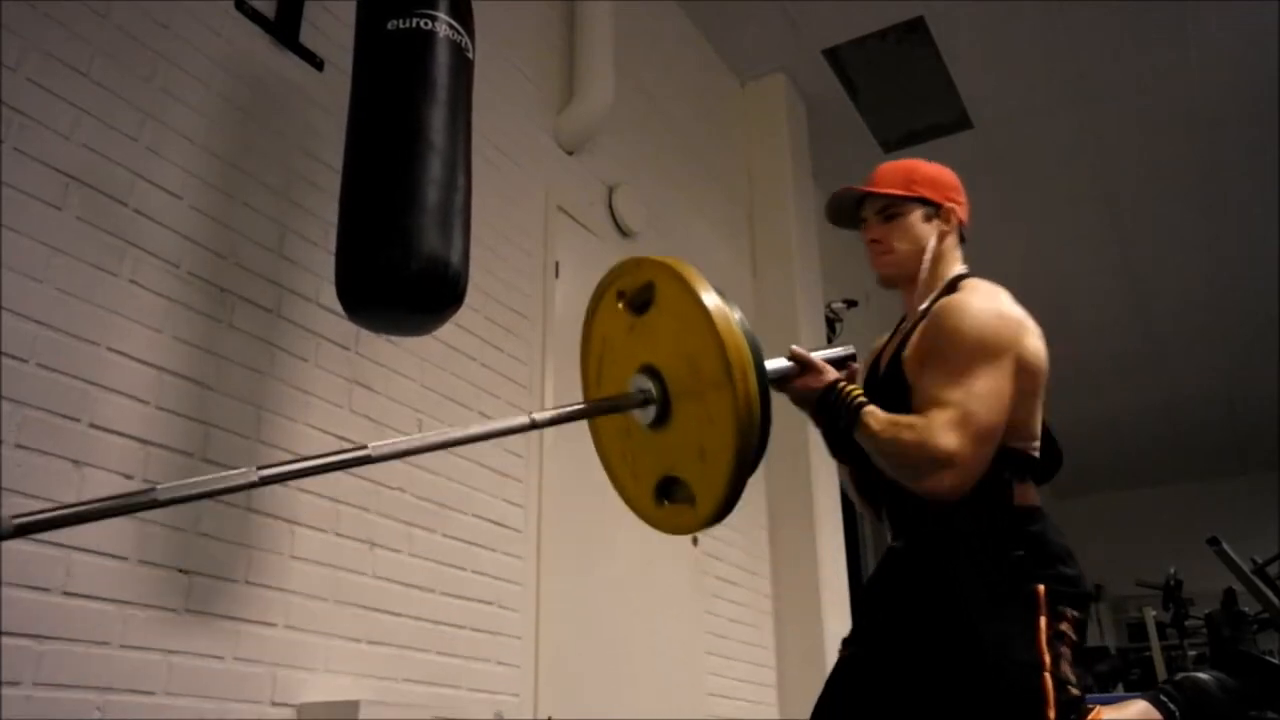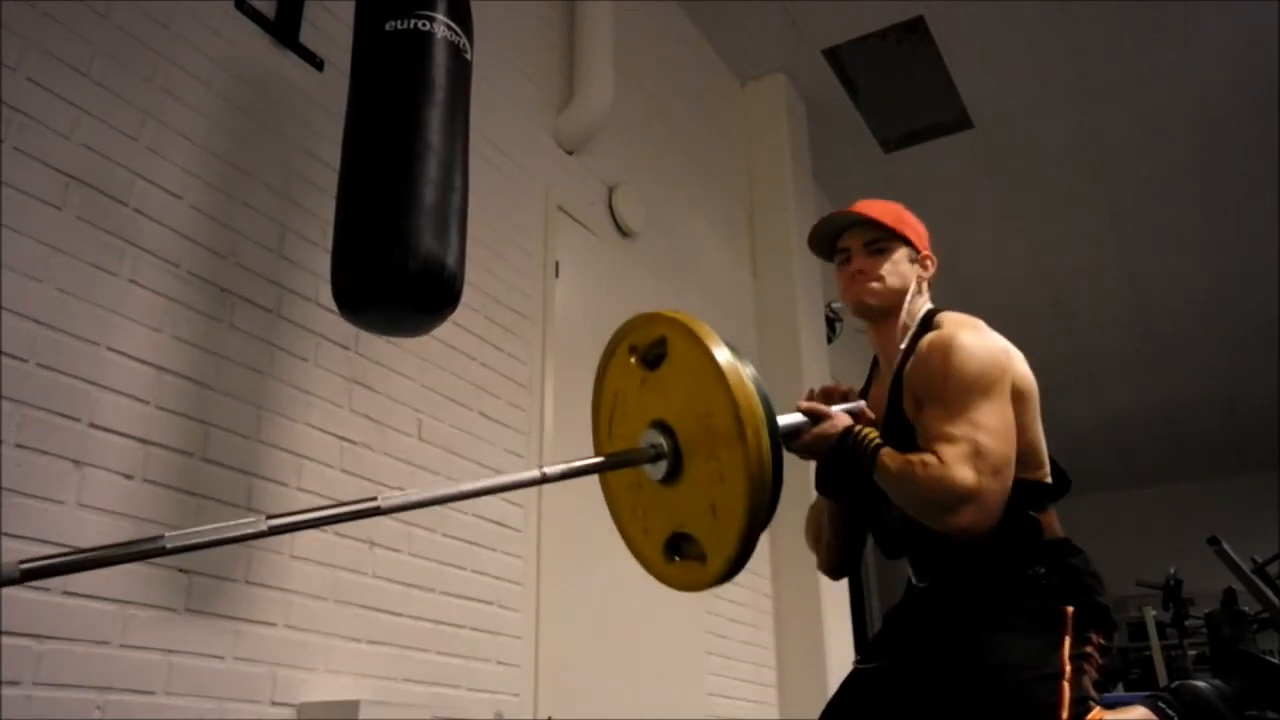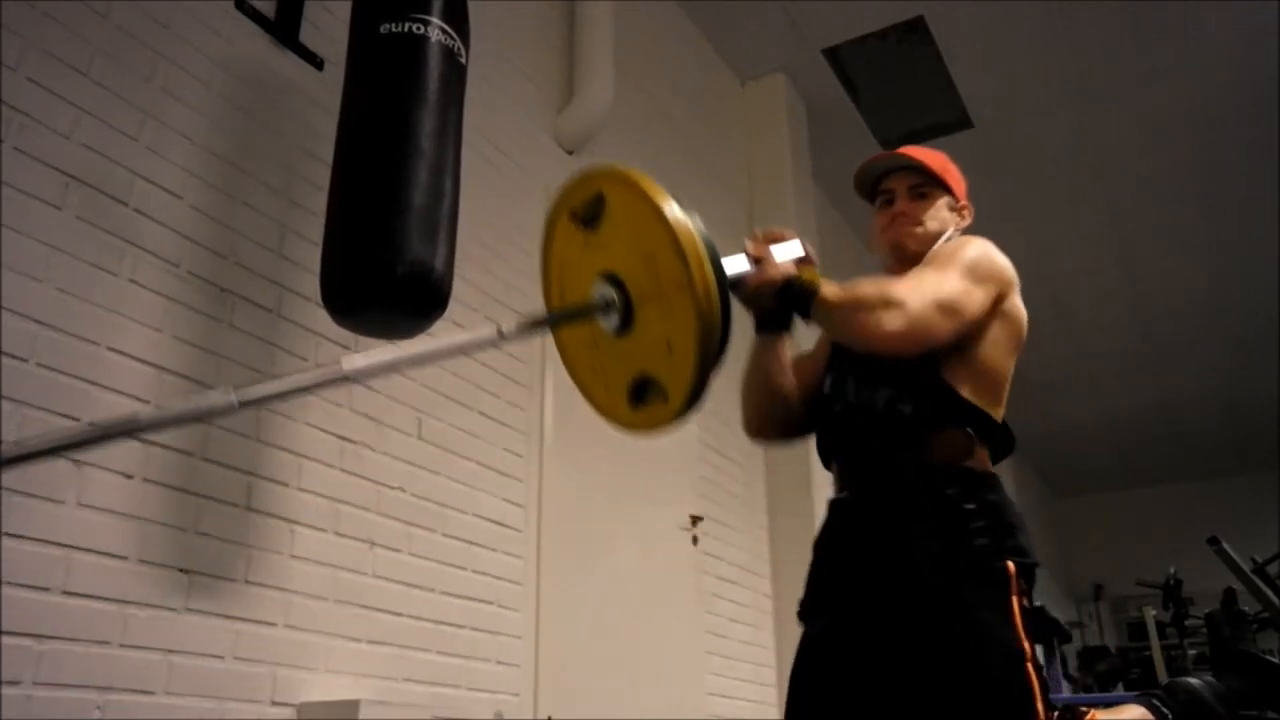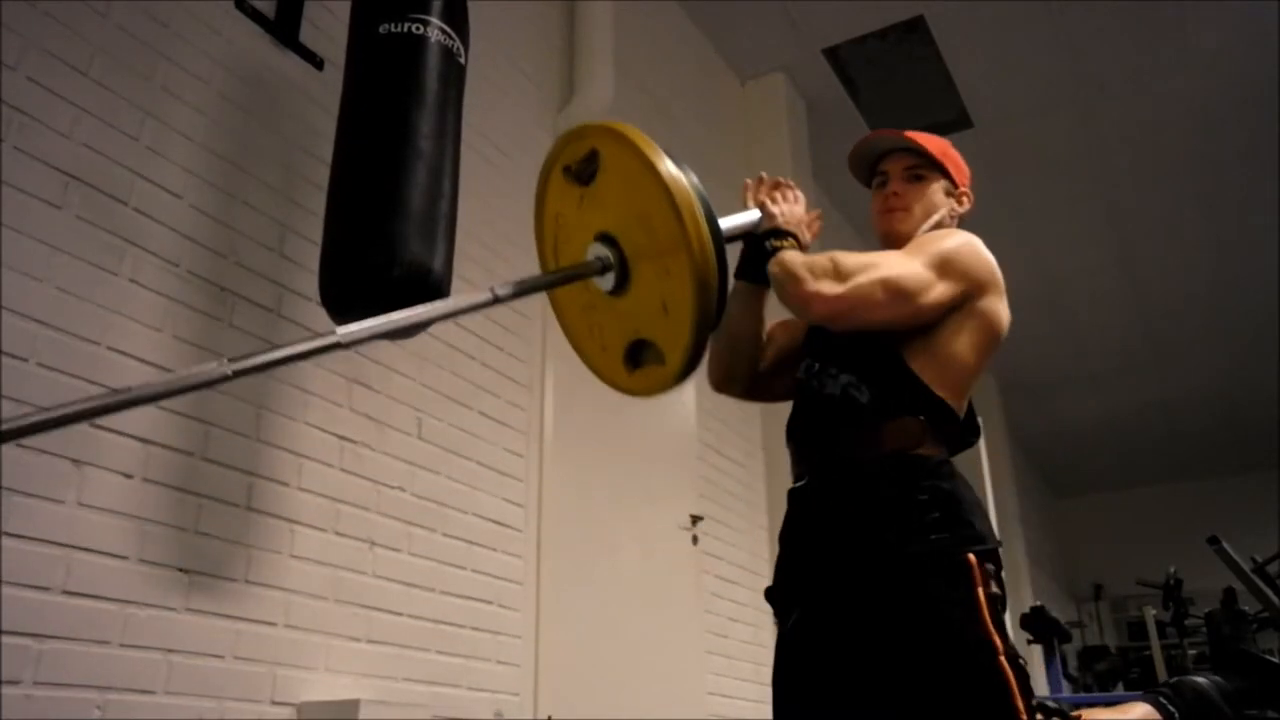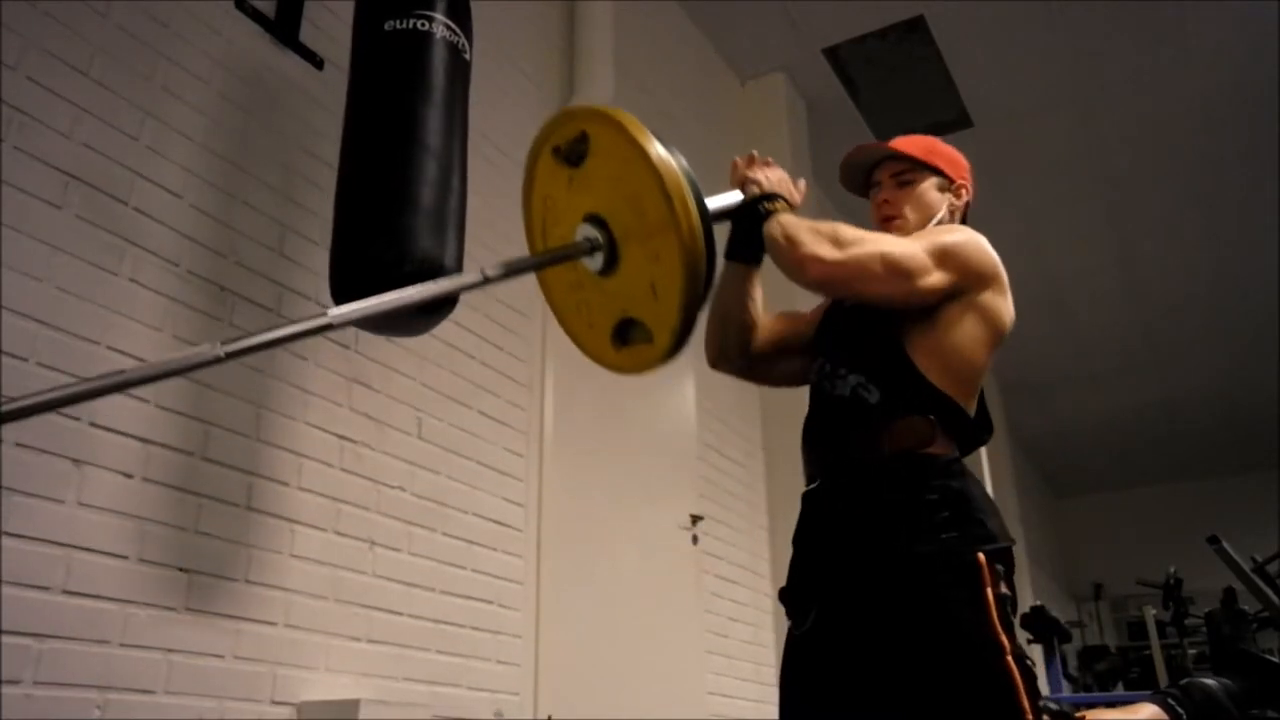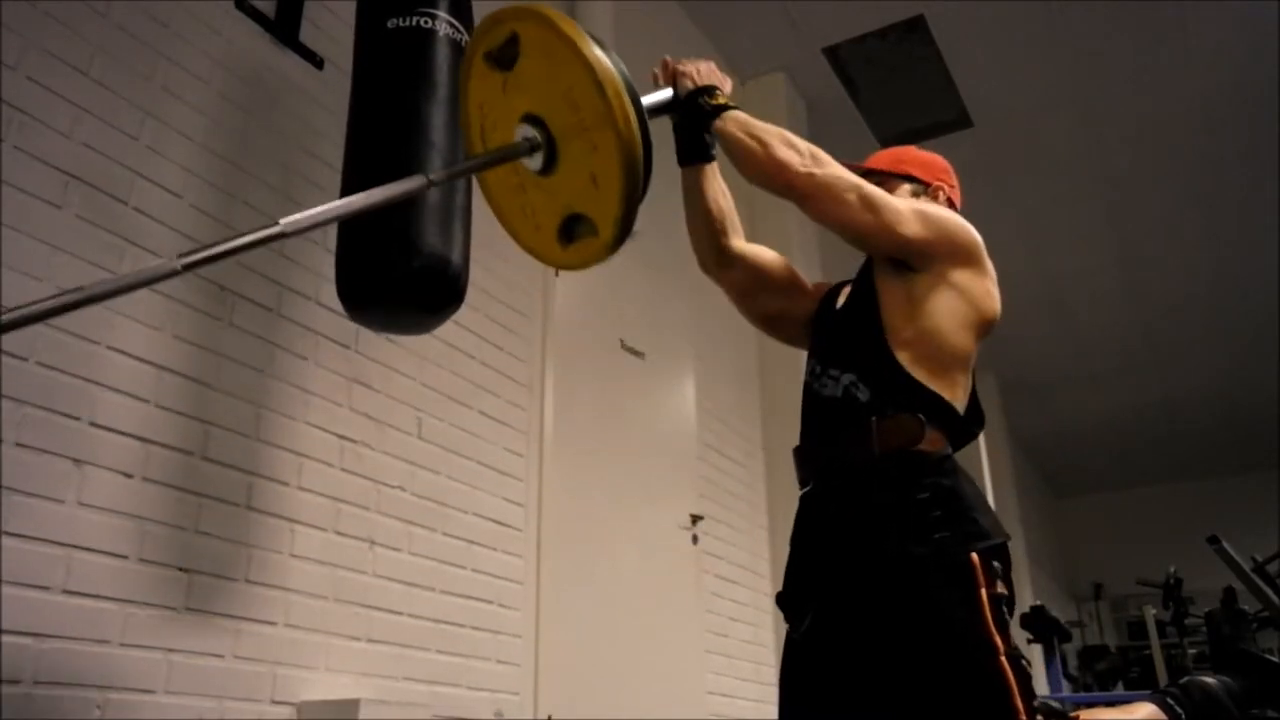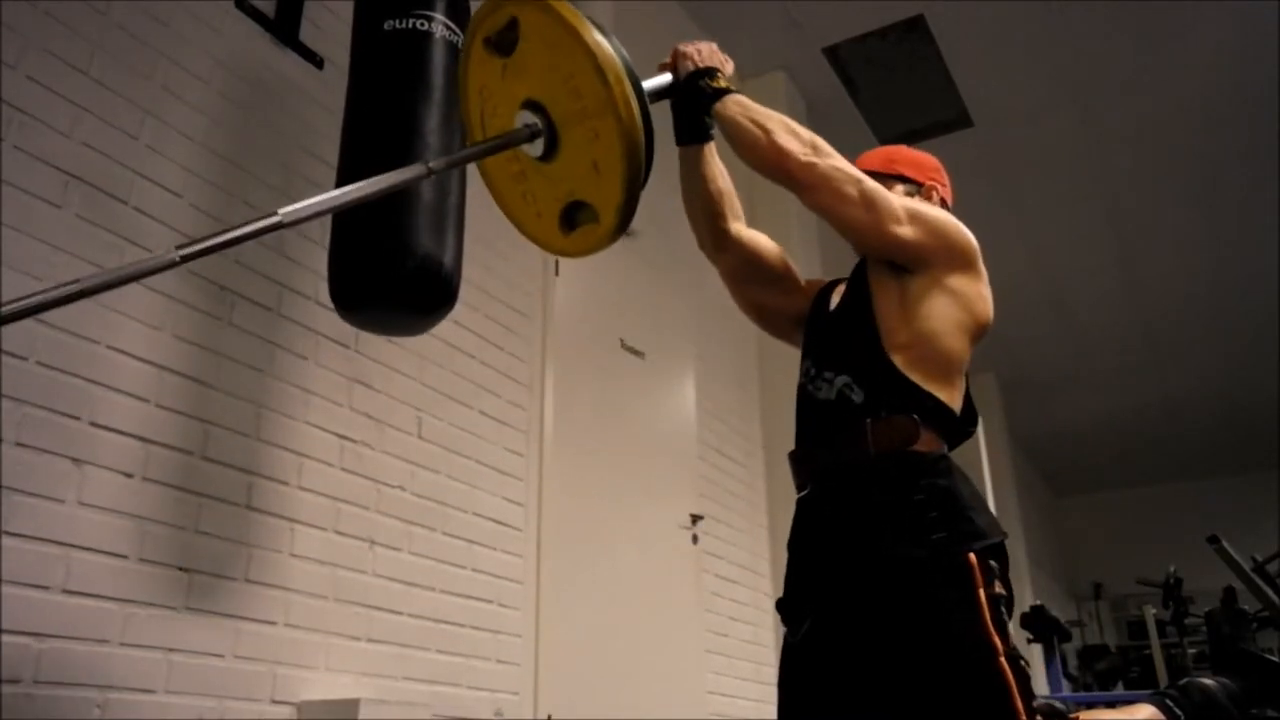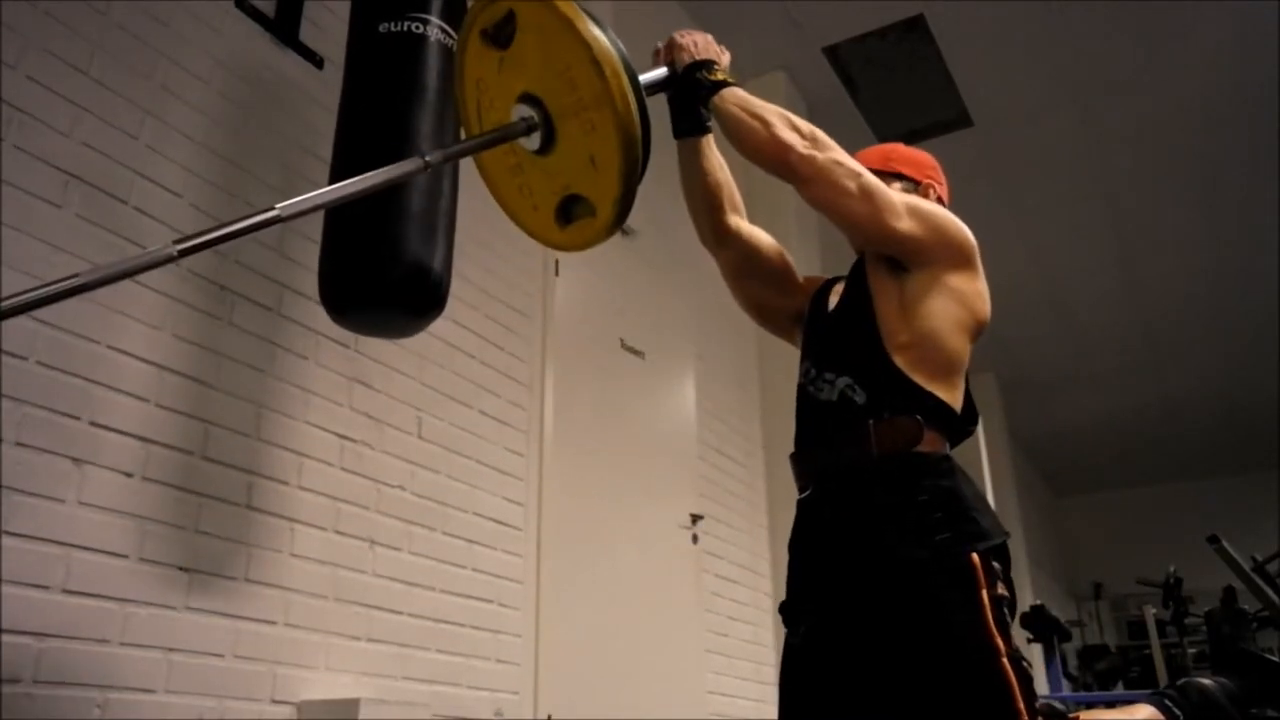
dt=0.4s
person 1, frame 1
left shoulder: (973, 314)
right shoulder: (894, 343)
left elbow: (942, 467)
right elbow: (878, 494)
left wrist: (843, 405)
right wrist: (836, 406)
left hip: (1007, 576)
right hip: (917, 578)
person 1, frame 2
left shoulder: (958, 349)
right shoulder: (863, 399)
left elbow: (970, 503)
right elbow: (835, 558)
left wrist: (857, 448)
right wrist: (834, 465)
left hip: (1031, 599)
right hip: (938, 607)
person 1, frame 3
left shoulder: (977, 263)
right shoulder: (853, 325)
left elbow: (895, 320)
right elbow: (768, 419)
left wrist: (802, 285)
right wrist: (770, 316)
left hip: (952, 537)
right hip: (851, 549)
person 1, frame 4
left shoulder: (958, 257)
right shoulder: (847, 292)
left elbow: (828, 293)
right elbow: (734, 374)
left wrist: (782, 240)
right wrist: (756, 254)
left hip: (919, 528)
right hip: (818, 539)
person 1, frame 5
left shoulder: (962, 256)
right shoulder: (844, 313)
left elbow: (826, 256)
right elbow: (732, 349)
left wrist: (772, 205)
right wrist: (745, 235)
left hip: (931, 530)
right hip: (832, 542)
person 1, frame 6
left shoulder: (947, 248)
right shoulder: (831, 307)
left elbow: (804, 172)
right elbow: (723, 255)
left wrist: (713, 108)
right wrist: (693, 142)
left hip: (923, 533)
right hip: (827, 541)
person 1, frame 7
left shoulder: (941, 249)
right shoulder: (822, 306)
left elbow: (803, 161)
right elbow: (723, 236)
left wrist: (714, 91)
right wrist: (692, 126)
left hip: (923, 534)
right hip: (825, 544)
person 1, frame 8
left shoulder: (940, 247)
right shoulder: (820, 303)
left elbow: (803, 155)
right elbow: (725, 231)
left wrist: (711, 83)
right wrist: (690, 118)
left hip: (923, 534)
right hip: (827, 545)
